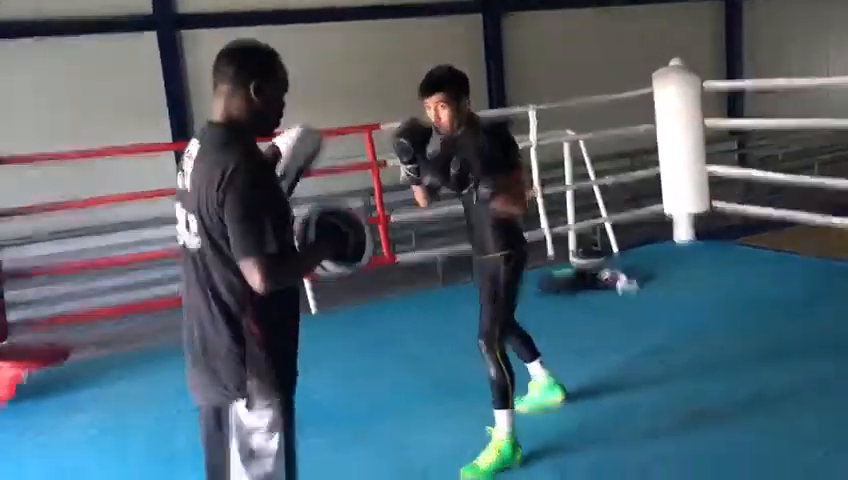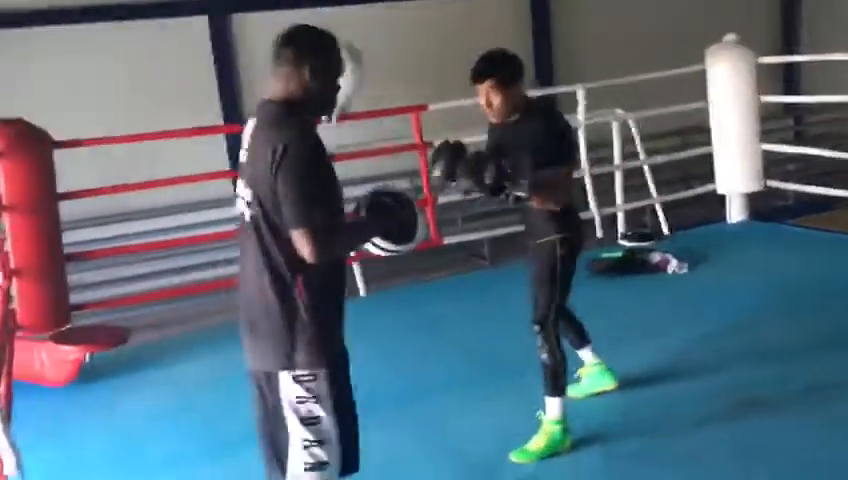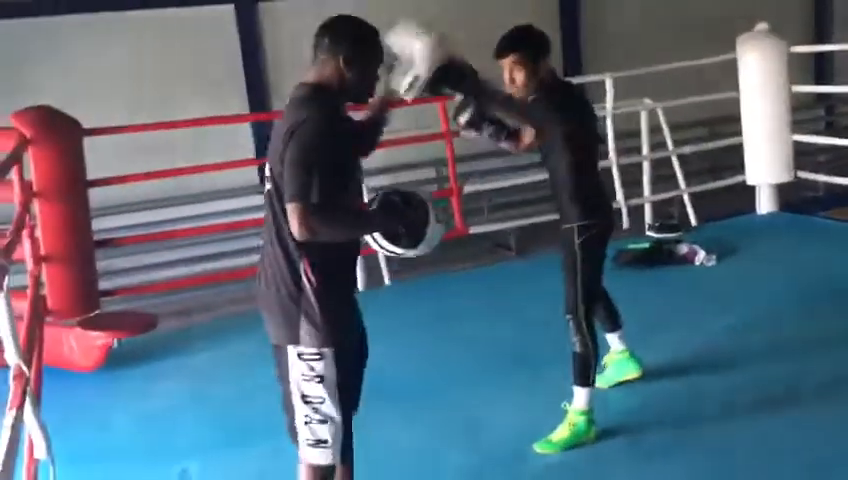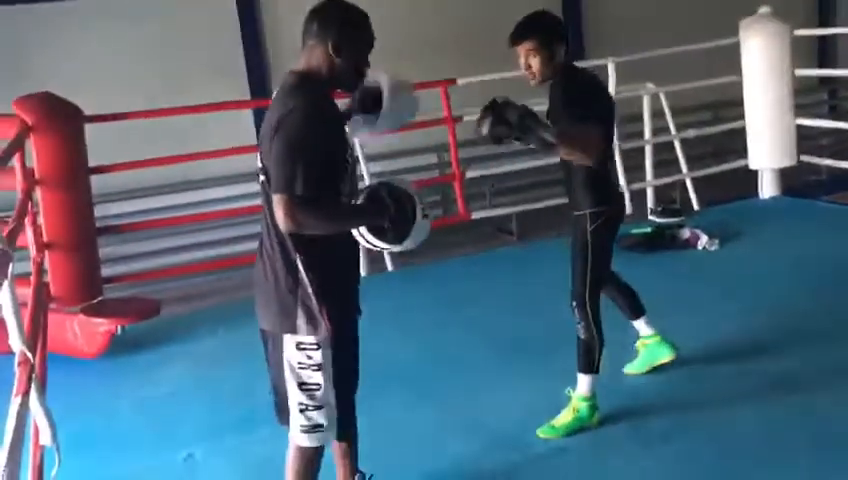
dt=0.2s
person 1, frame 1
left shoulder: (201, 149)
right shoulder: (241, 166)
right elbow: (263, 276)
left wrist: (273, 163)
right wrist: (324, 248)
left hip: (215, 346)
right hip: (244, 357)
person 1, frame 2
left shoulder: (263, 126)
right shoulder: (296, 140)
right elbow: (313, 245)
right wrist: (374, 225)
left hip: (271, 318)
right hip: (294, 327)
person 1, frame 3
left shoulder: (321, 112)
right shoulder: (314, 122)
left elbow: (359, 142)
right elbow: (305, 223)
left wrist: (389, 100)
right wrist: (380, 220)
left hip: (323, 294)
right hip: (306, 301)
left knee: (338, 414)
right knee: (321, 432)
person 1, frame 4
left shoulder: (312, 100)
right shoulder: (302, 111)
right elbow: (291, 215)
left wrist: (356, 106)
right wrist: (368, 214)
left hip: (323, 283)
right hip: (302, 293)
left knee: (340, 392)
right knee: (312, 418)
person 2, frame 1
left shoulder: (492, 138)
right shoulder: (446, 141)
left elbow: (517, 202)
right elbow: (424, 199)
left wrist: (470, 183)
right wrist: (412, 164)
left hip: (503, 252)
right hip: (484, 250)
left knee: (489, 339)
right knee: (502, 323)
left ankle: (505, 443)
right ankle: (545, 384)
person 2, frame 2
left shoulder: (549, 126)
right shoulder: (503, 127)
left elbow: (556, 198)
left hip: (558, 236)
right hip: (538, 236)
left knee: (544, 324)
right knee: (553, 310)
left ankle: (555, 427)
right ankle: (597, 371)
person 2, frame 3
left shoulder: (566, 100)
right shoulder: (546, 100)
left elbow: (530, 119)
right elbow: (522, 140)
left wrist: (476, 90)
right wrist: (484, 123)
left hip: (587, 219)
right hip: (578, 216)
left knee: (576, 312)
right knee: (589, 288)
left ankle: (581, 417)
right ankle: (622, 357)
person 2, frame 4
left shoulder: (582, 90)
right shoulder: (564, 88)
left elbow: (587, 153)
right elbow: (562, 135)
left wrist: (534, 132)
right wrist: (525, 127)
left hip: (597, 208)
right hip: (588, 206)
left knee: (583, 299)
right knee: (601, 277)
left ankle: (585, 404)
right ankle: (653, 342)
